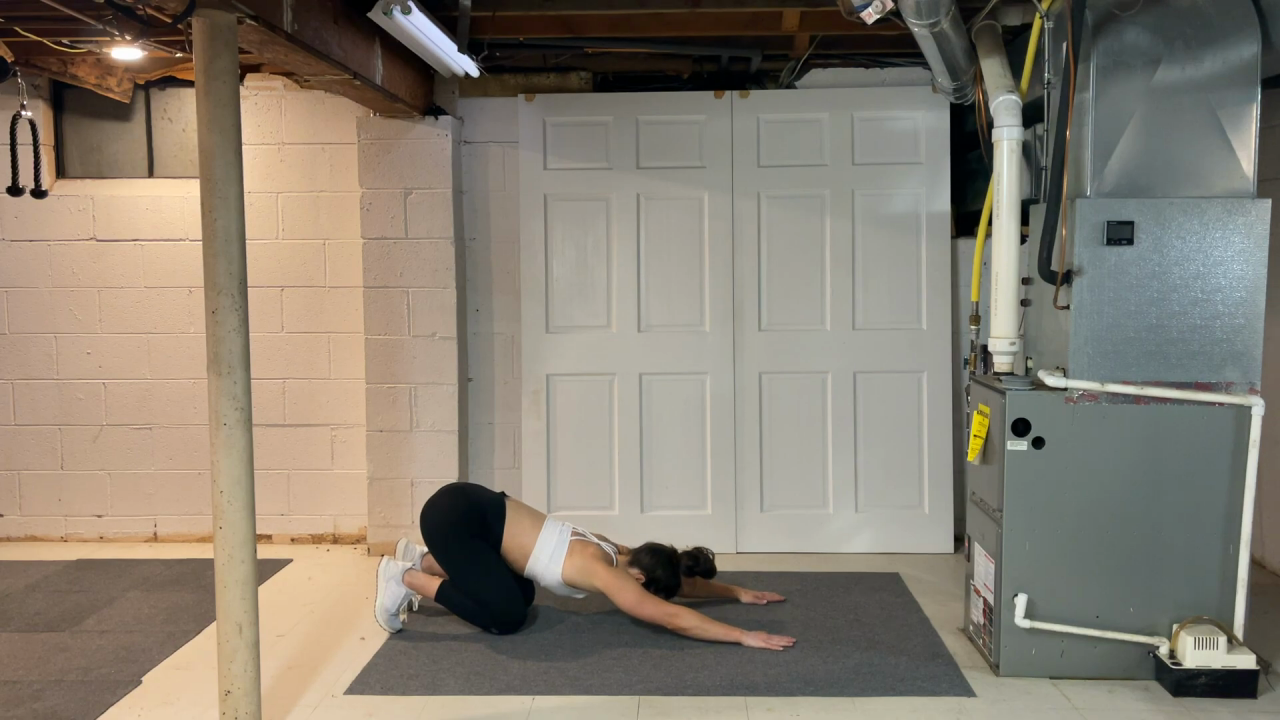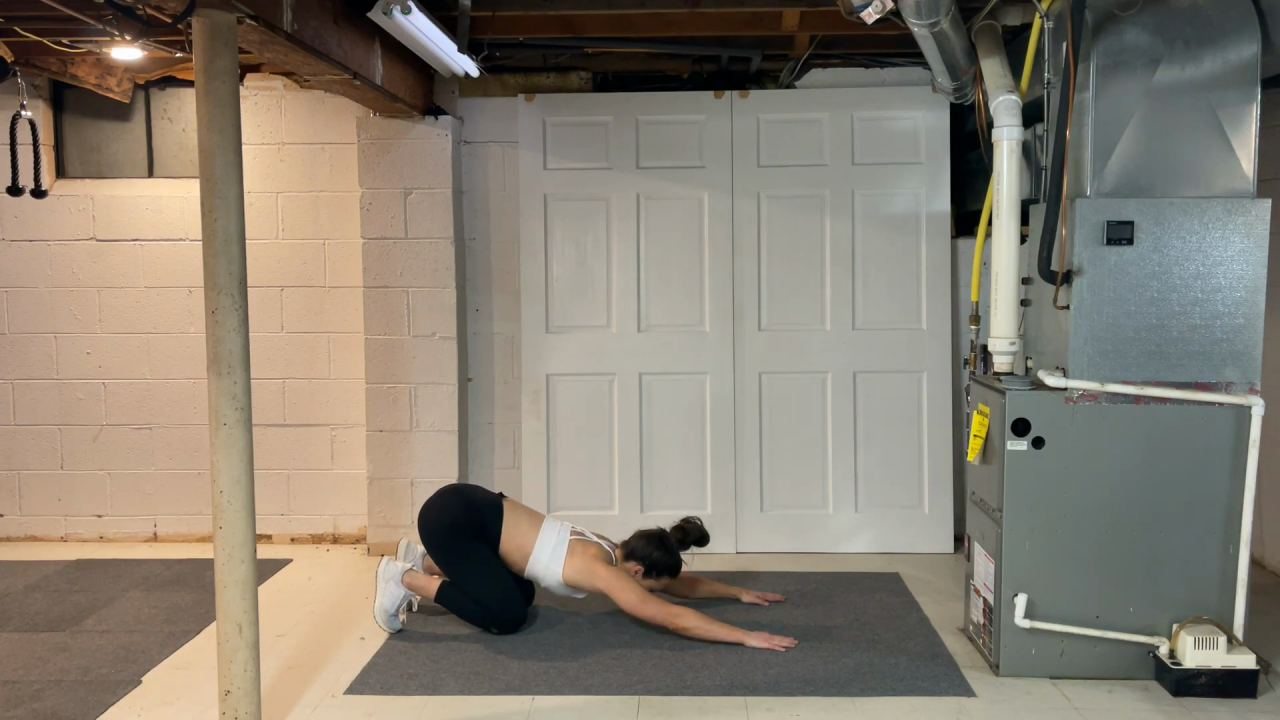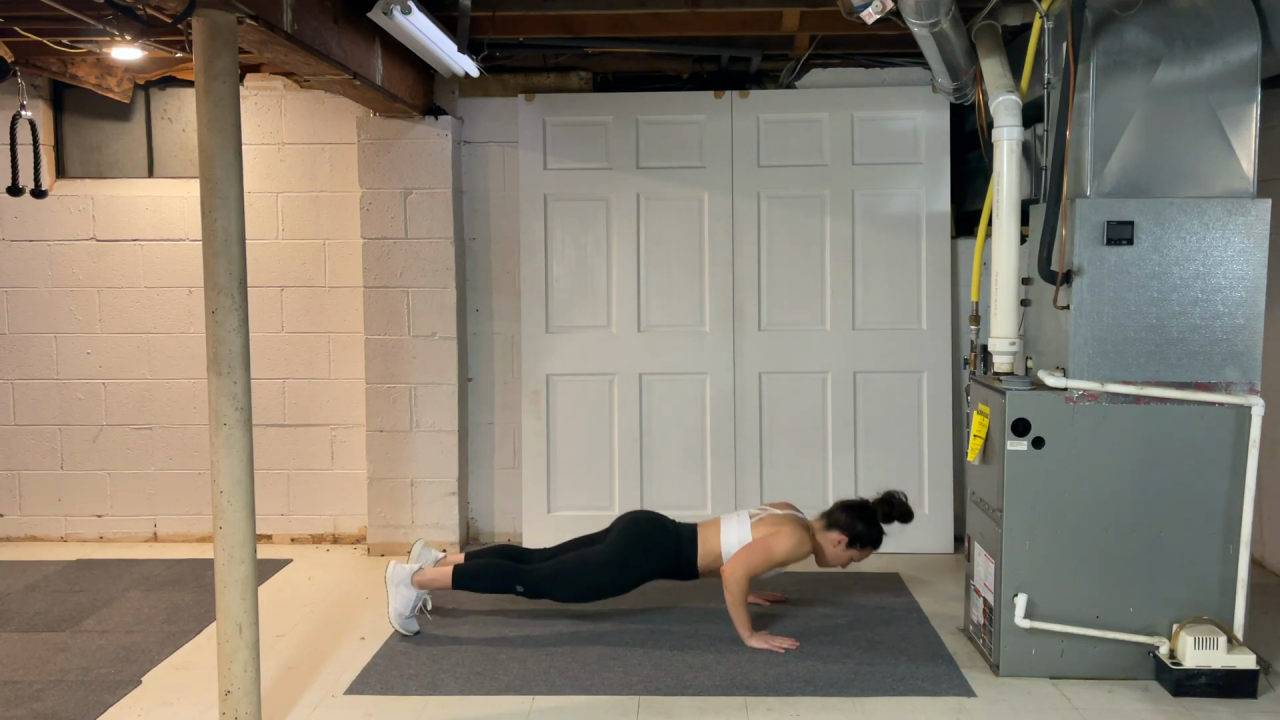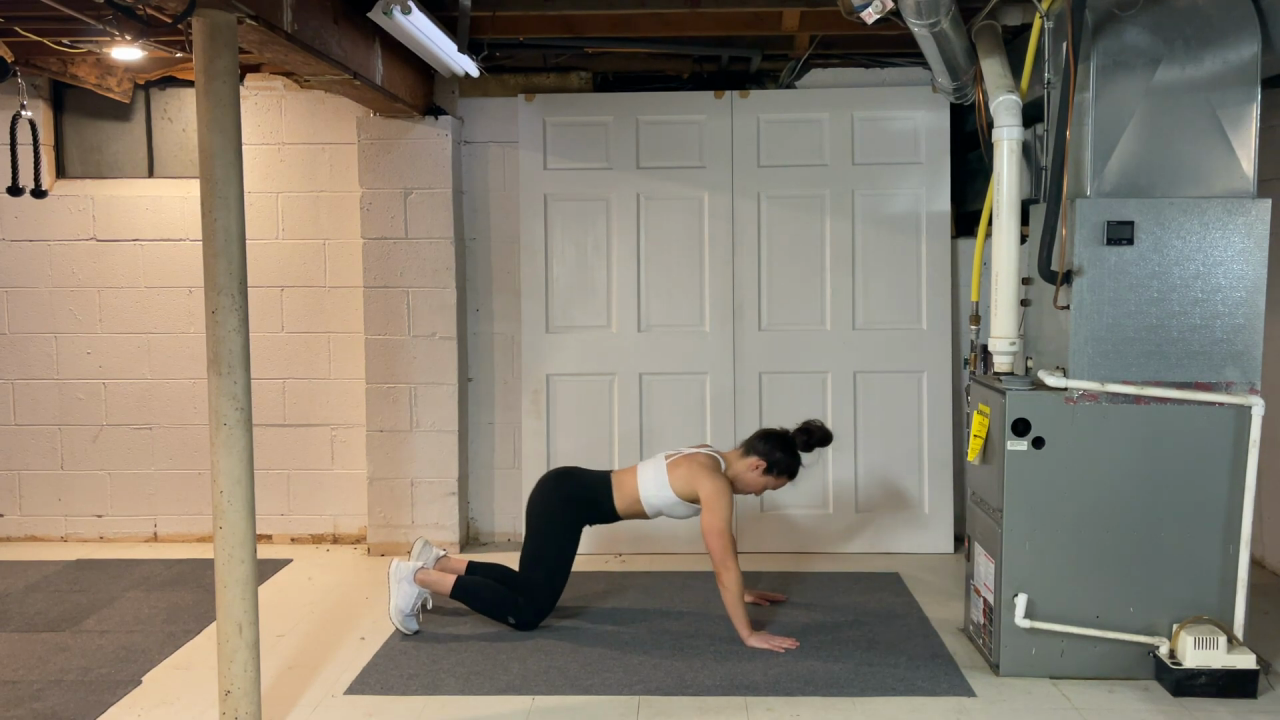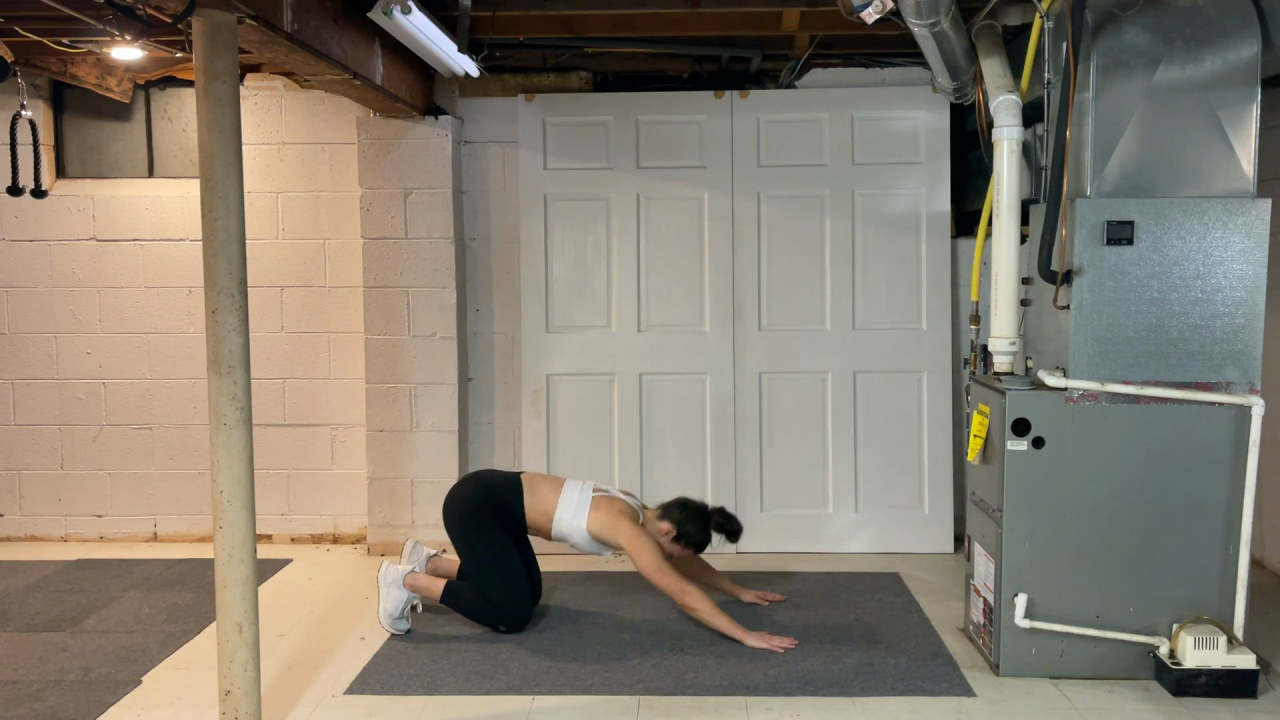
dt=1s
person 1, frame 1
left shoulder: (618, 555)
right shoulder: (605, 572)
left elbow: (682, 581)
right elbow: (674, 618)
left wrist: (740, 592)
right wrist: (744, 636)
left hip: (476, 508)
right hip: (455, 515)
left knee: (521, 596)
right knee: (507, 617)
left ankle: (422, 560)
right ankle: (405, 579)
person 1, frame 2
left shoulder: (615, 554)
right shoulder: (602, 571)
left elbow: (681, 582)
right elbow: (675, 617)
left wrist: (740, 593)
right wrist: (747, 636)
left hip: (474, 509)
right hip: (450, 517)
left knee: (521, 596)
right knee: (506, 617)
left ankle: (424, 560)
right ankle: (405, 578)
person 1, frame 3
left shoulder: (790, 516)
right shoulder: (796, 543)
right elbow: (736, 569)
left wrist: (747, 590)
right wrist: (747, 634)
left hip: (646, 532)
right hip: (646, 549)
left knee: (535, 560)
right knee: (533, 581)
left ankle: (437, 558)
right ankle: (416, 577)
person 1, frame 4
left shoulder: (715, 462)
right shoulder: (714, 481)
left elbow: (722, 544)
right elbow: (724, 566)
left wrist: (745, 592)
right wrist: (748, 634)
left hip: (568, 490)
right hip: (564, 499)
left knee: (532, 588)
right knee: (525, 614)
left ankle: (436, 560)
right ankle: (419, 576)
person 1, frame 5
left shoulder: (639, 514)
right shoulder: (630, 530)
left elbow: (687, 558)
right elbow: (684, 592)
left wrist: (739, 591)
right wrist: (745, 635)
left hip: (493, 498)
right hip: (475, 505)
left knee: (523, 593)
right knee: (512, 616)
left ankle: (428, 562)
right ankle: (408, 580)
